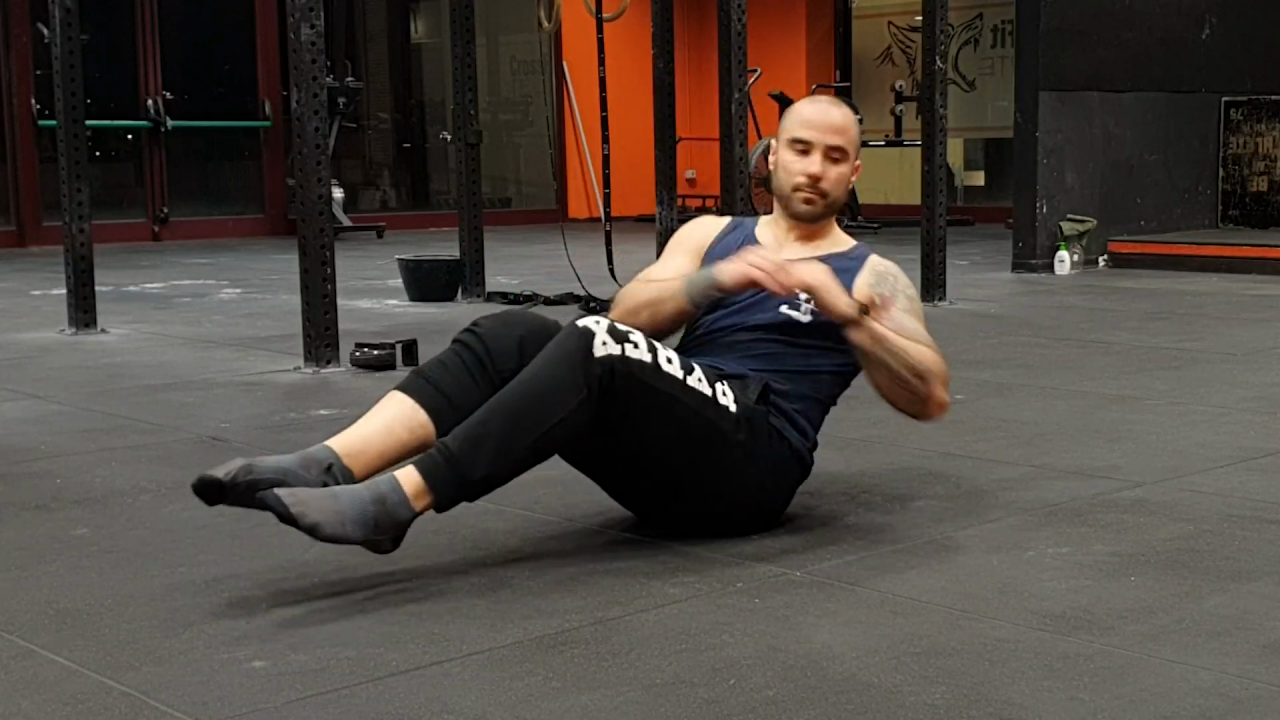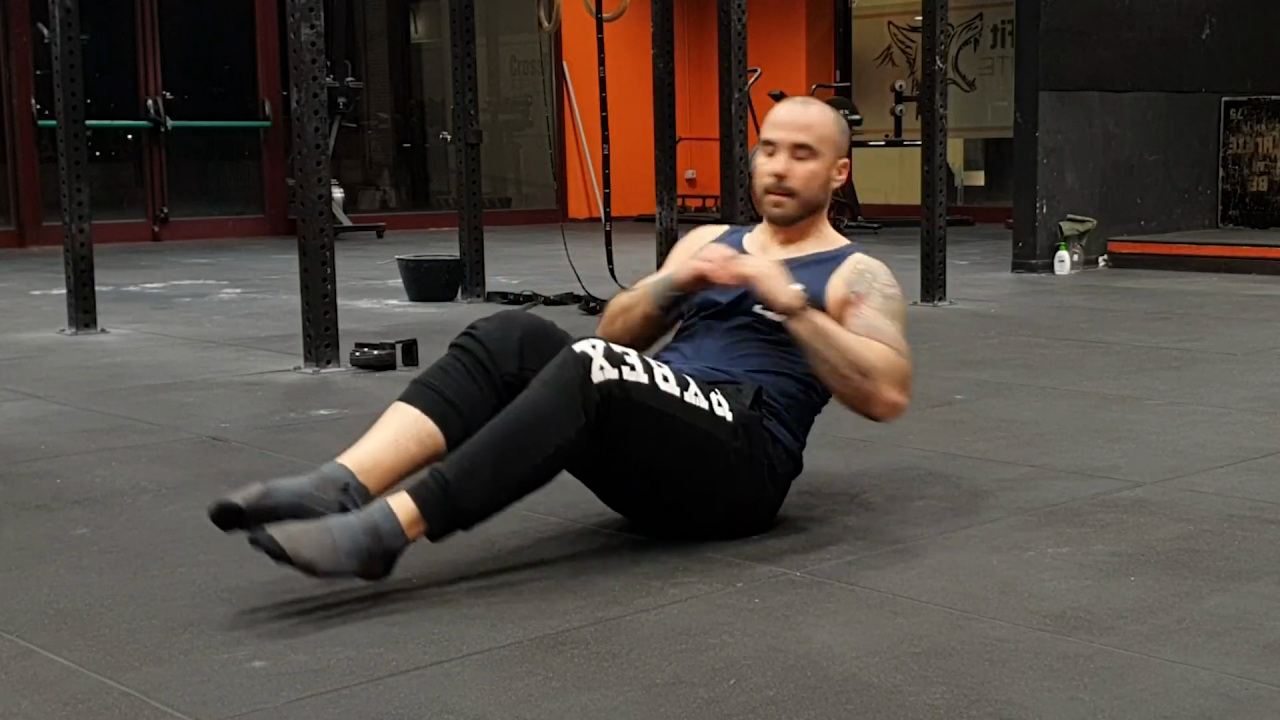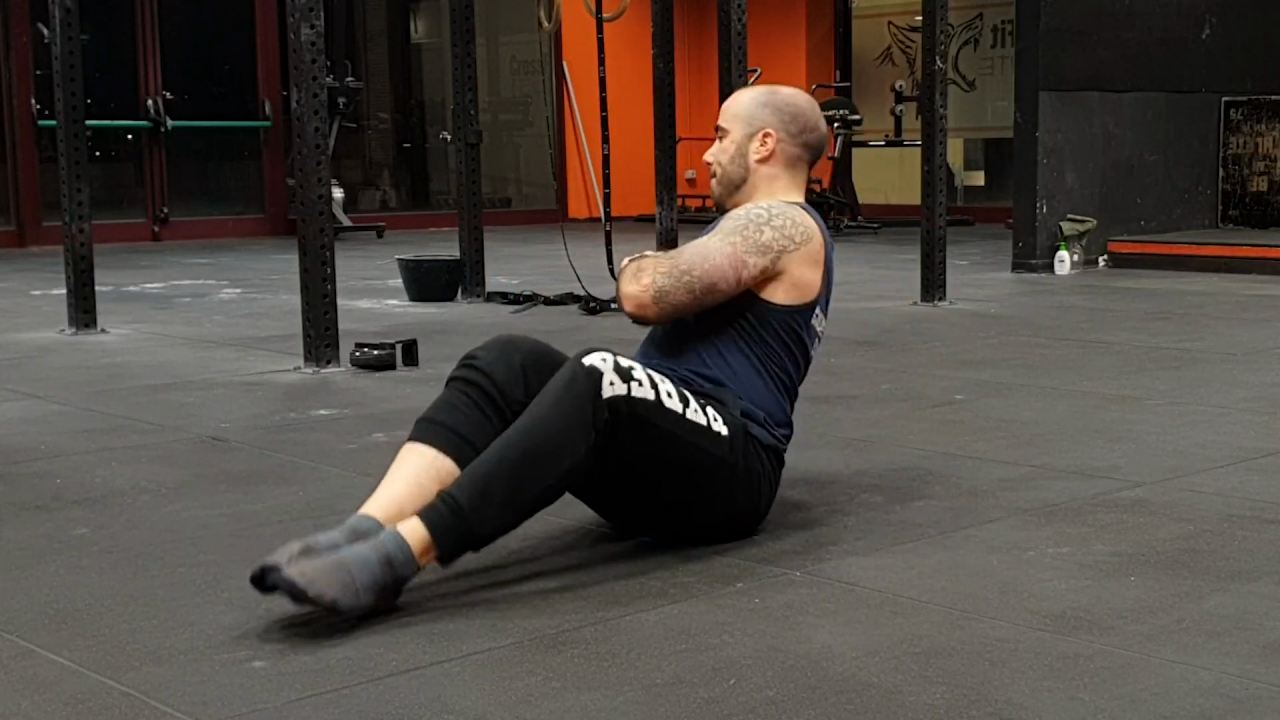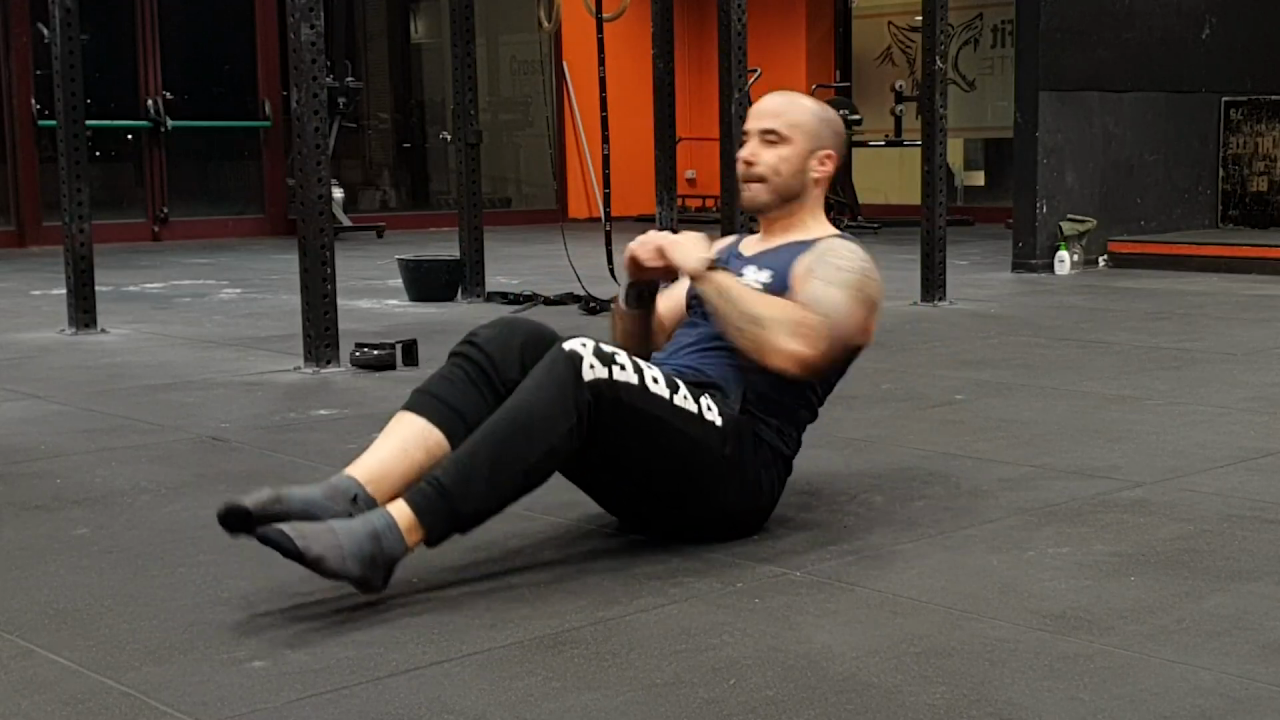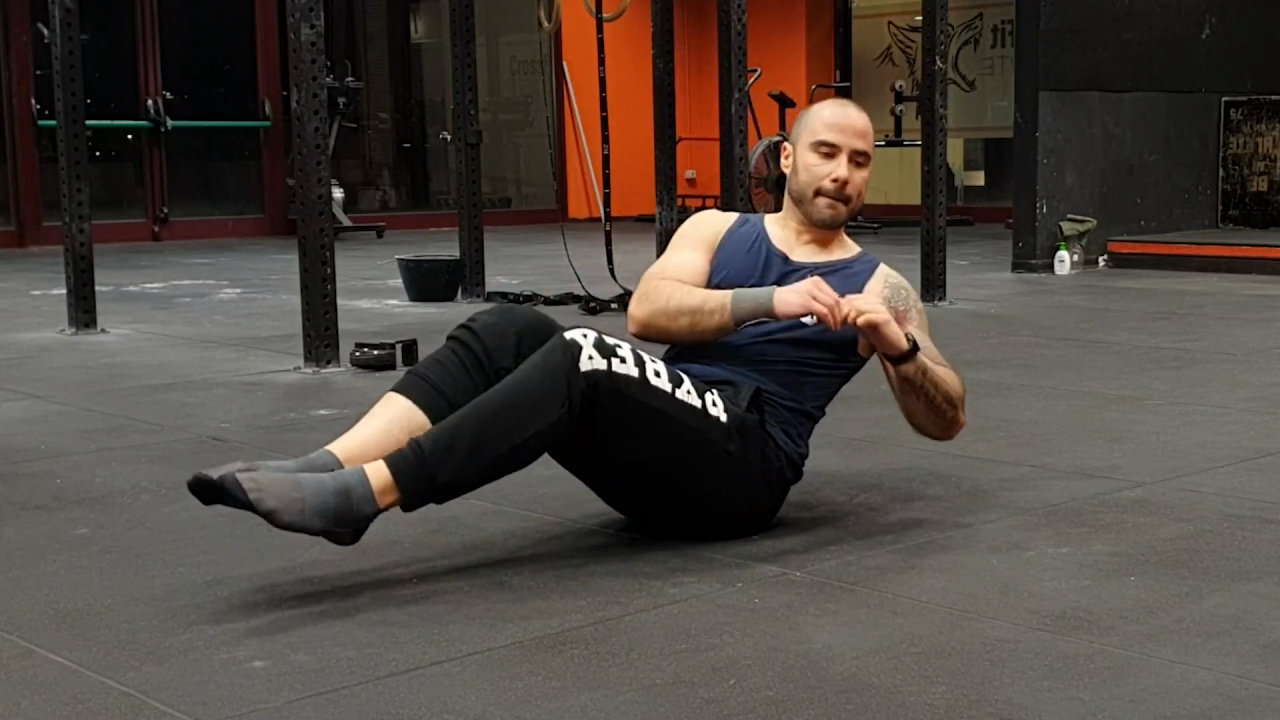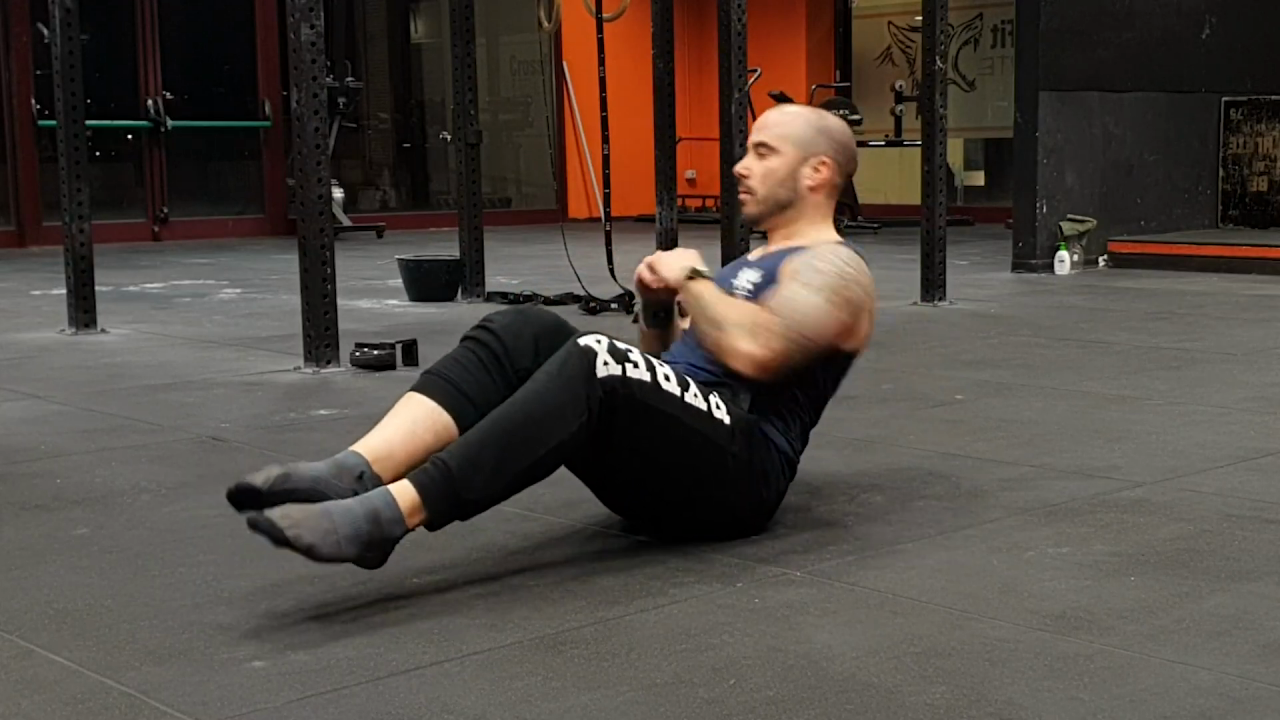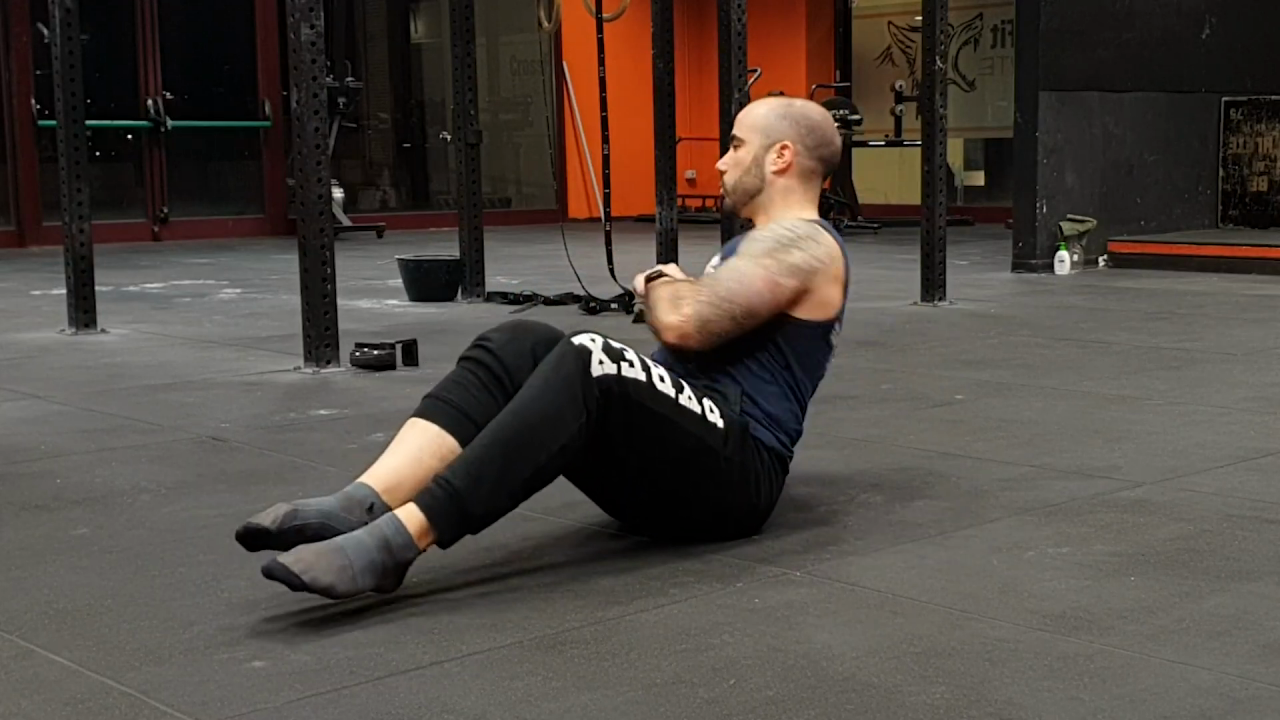
dt=0.4s
person 1, frame 1
left shoulder: (873, 276)
right shoulder: (712, 235)
left elbow: (928, 396)
right elbow: (629, 313)
left wrist: (853, 312)
right wrist: (725, 278)
left hip: (748, 463)
right hip: (659, 449)
left knee: (593, 347)
right knee: (510, 337)
left ankle: (393, 501)
right ankle: (322, 469)
person 1, frame 2
left shoulder: (856, 276)
right shoulder: (712, 241)
left elbow: (887, 396)
right elbow: (614, 331)
left wrist: (787, 300)
right wrist: (678, 282)
left hip: (738, 464)
right hip: (652, 454)
left knee: (594, 370)
right knee: (512, 338)
left ankle: (387, 528)
right ankle: (338, 489)
person 1, frame 3
left shoulder: (778, 225)
right shoulder: (757, 235)
left elbow: (643, 297)
left wrist: (641, 265)
right wrist: (657, 273)
left hip: (726, 468)
right hip: (648, 453)
left knee: (600, 377)
right knee: (510, 363)
left ankle: (400, 551)
right ankle: (366, 532)
person 1, frame 4
left shoulder: (838, 267)
right shoulder: (729, 248)
left elbow: (789, 350)
right elbow: (642, 345)
left wrist: (705, 270)
right wrist: (646, 277)
left hip: (732, 468)
right hip: (648, 449)
left knee: (583, 366)
right knee: (509, 344)
left ankle: (385, 535)
right ankle: (346, 495)
person 1, frame 5
left shoulder: (879, 287)
right shoulder: (716, 230)
left elbow: (947, 418)
right elbow: (647, 314)
left wrist: (900, 344)
right wrist: (769, 302)
left hip: (739, 465)
right hip: (657, 444)
left knee: (583, 360)
right knee: (509, 333)
left ankle: (358, 496)
right ankle: (328, 467)
person 1, frame 6
left shoulder: (833, 269)
right shoulder: (756, 260)
left elbow: (751, 353)
right elbow: (671, 362)
left wrist: (690, 281)
right wrist: (657, 299)
left hip: (735, 469)
right hip: (656, 454)
left knee: (595, 363)
right knee: (524, 332)
left ankle: (385, 516)
right ankle: (351, 475)
person 1, frame 7
left shoulder: (797, 244)
right shoulder: (768, 247)
left elbow: (684, 324)
left wrist: (662, 284)
right wrist: (671, 292)
left hip: (730, 469)
right hip: (659, 454)
left knee: (590, 361)
right knee: (521, 345)
left ankle: (396, 539)
right ankle: (361, 505)
